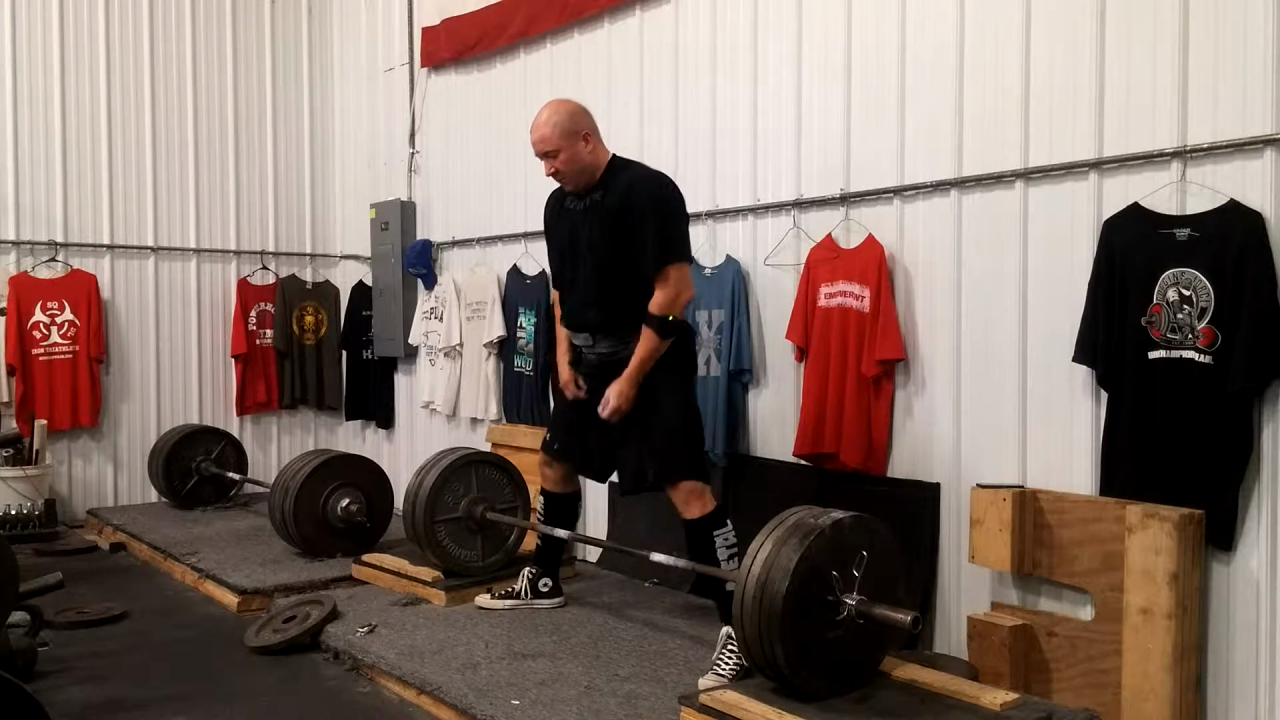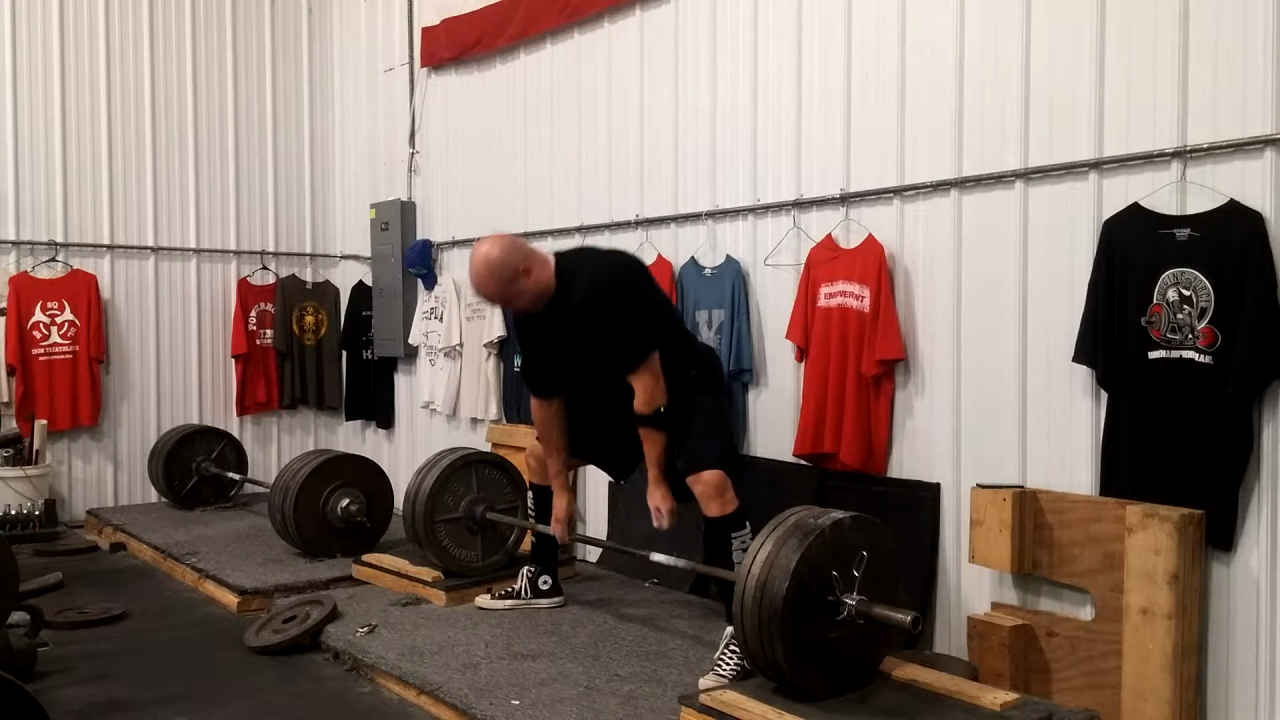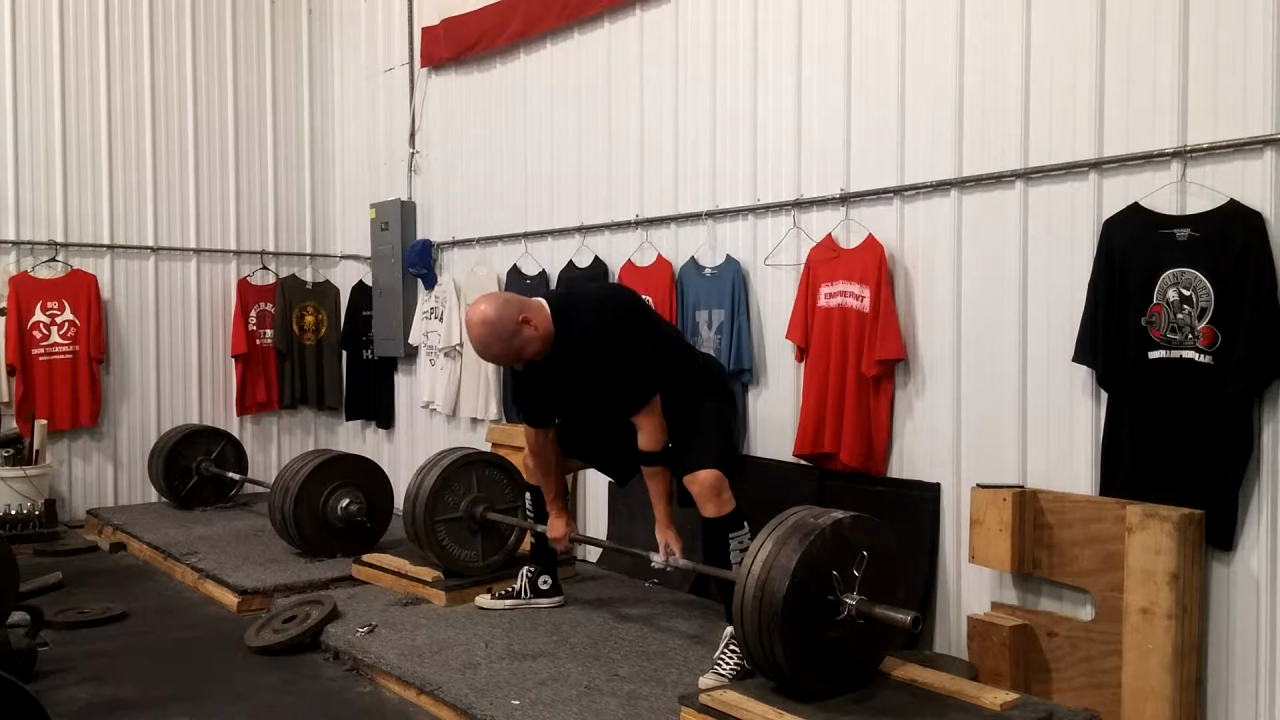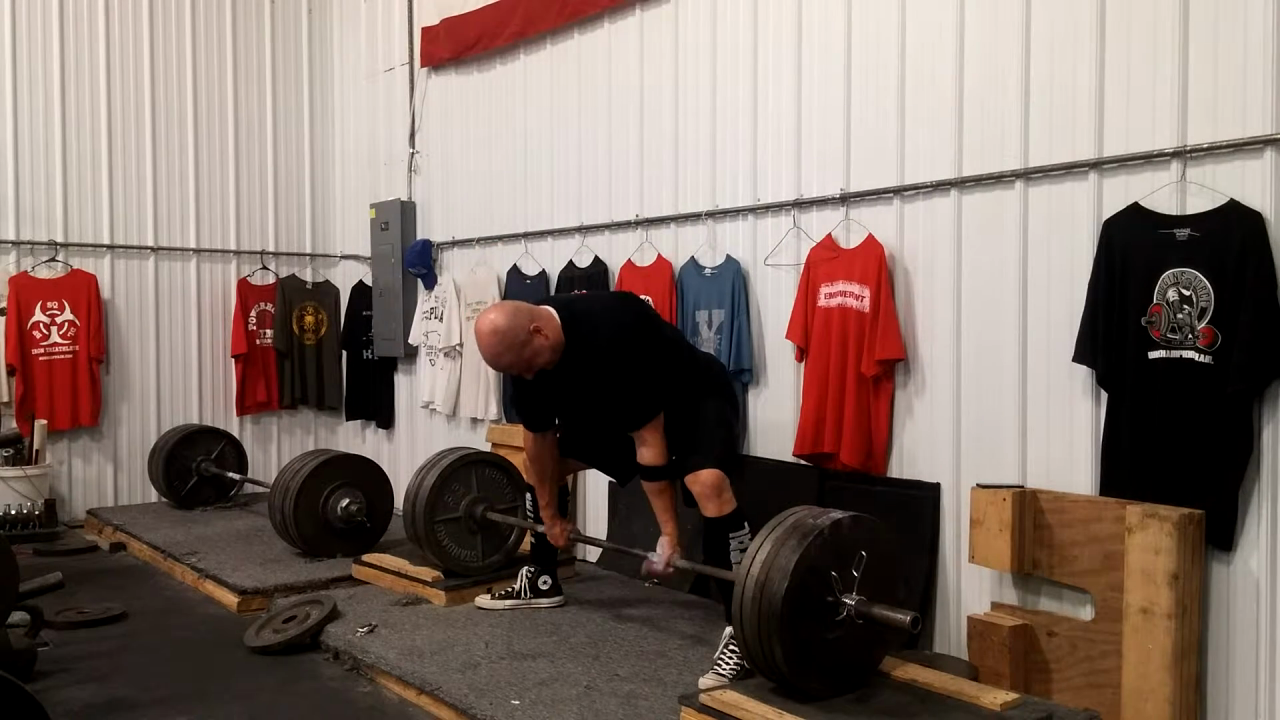
dt=0.5s
person 1, frame 1
left shoulder: (647, 190)
right shoulder: (559, 205)
left elbow: (675, 290)
left wrist: (632, 378)
right wrist: (564, 356)
left hip: (650, 360)
right hip: (588, 361)
left knee: (684, 486)
right knee: (555, 462)
left ankle: (737, 627)
right ankle: (543, 580)
person 1, frame 2
left shoulder: (607, 282)
right shoulder: (530, 311)
left elbow: (648, 383)
right elbow: (546, 400)
left wrist: (656, 481)
right wrist: (561, 490)
left hip: (685, 386)
left knee: (710, 483)
right knee: (538, 457)
left ankle: (741, 631)
right ankle: (541, 580)
person 1, frame 3
left shoulder: (604, 324)
right shoulder: (527, 346)
left elbow: (650, 424)
right elbow: (541, 432)
left wrist: (664, 522)
right wrist: (556, 511)
left hip: (691, 397)
left knee: (706, 483)
right knee: (535, 461)
left ankle: (740, 631)
right ankle: (541, 580)
person 1, frame 4
left shoulder: (614, 336)
right shoulder: (526, 349)
left elbow: (649, 440)
right elbow: (539, 437)
left wrist: (669, 534)
right wrist: (550, 516)
left hip: (695, 398)
left knee: (708, 484)
right knee: (539, 463)
left ankle: (740, 632)
right ankle: (540, 580)
